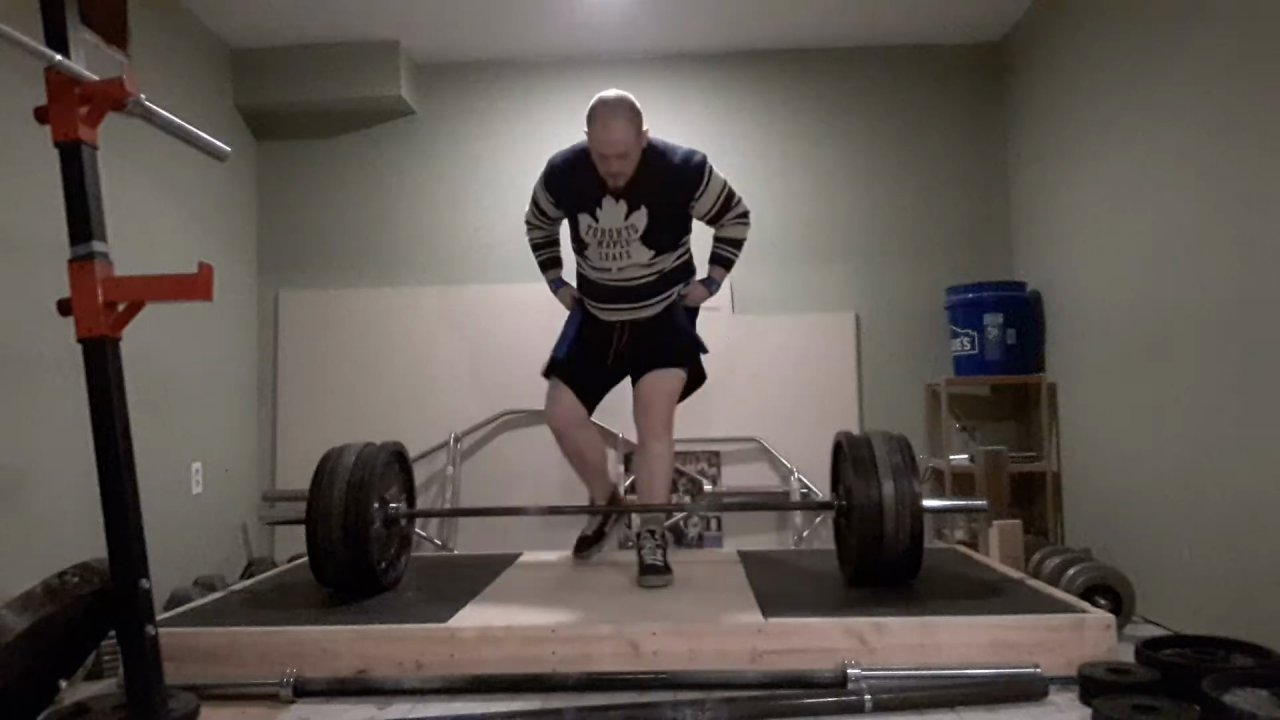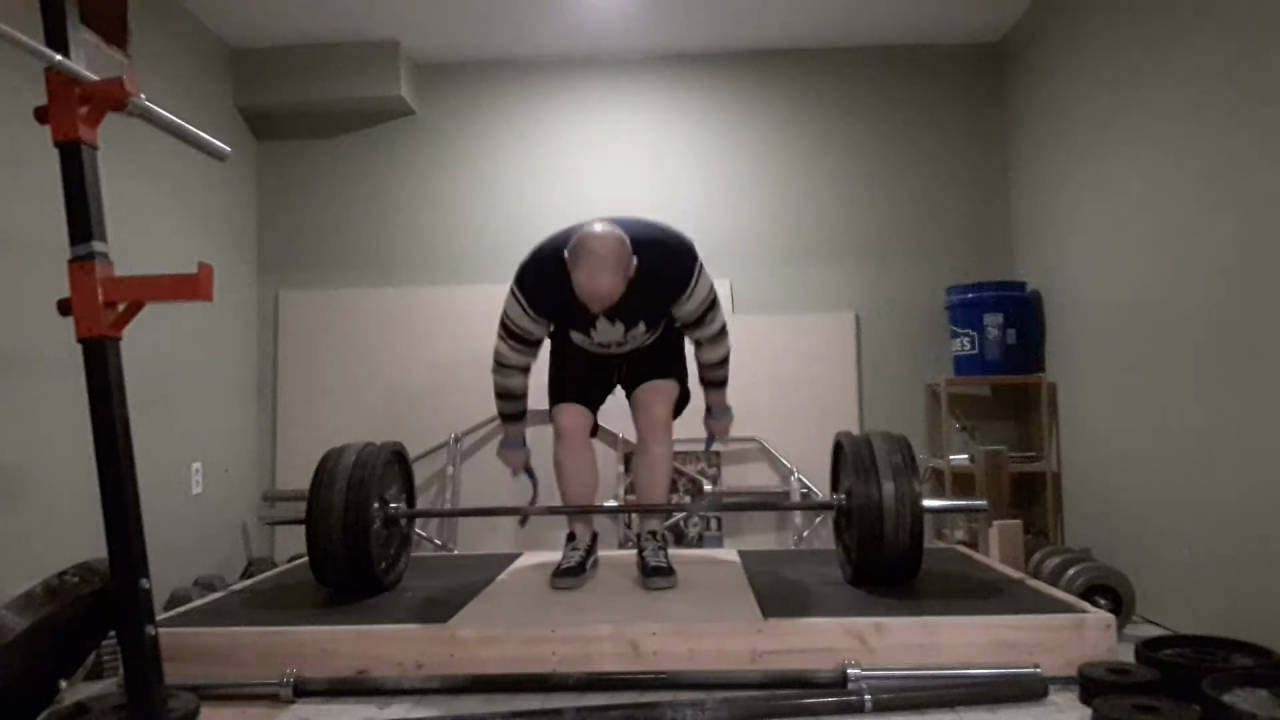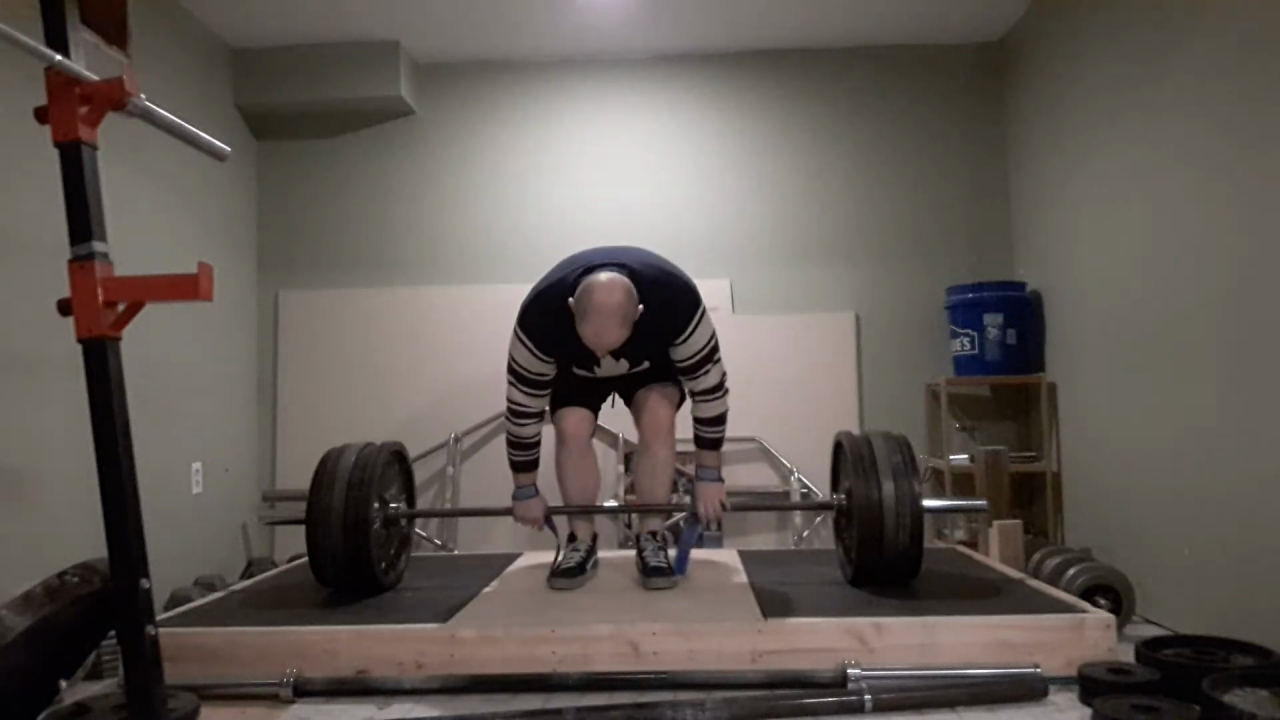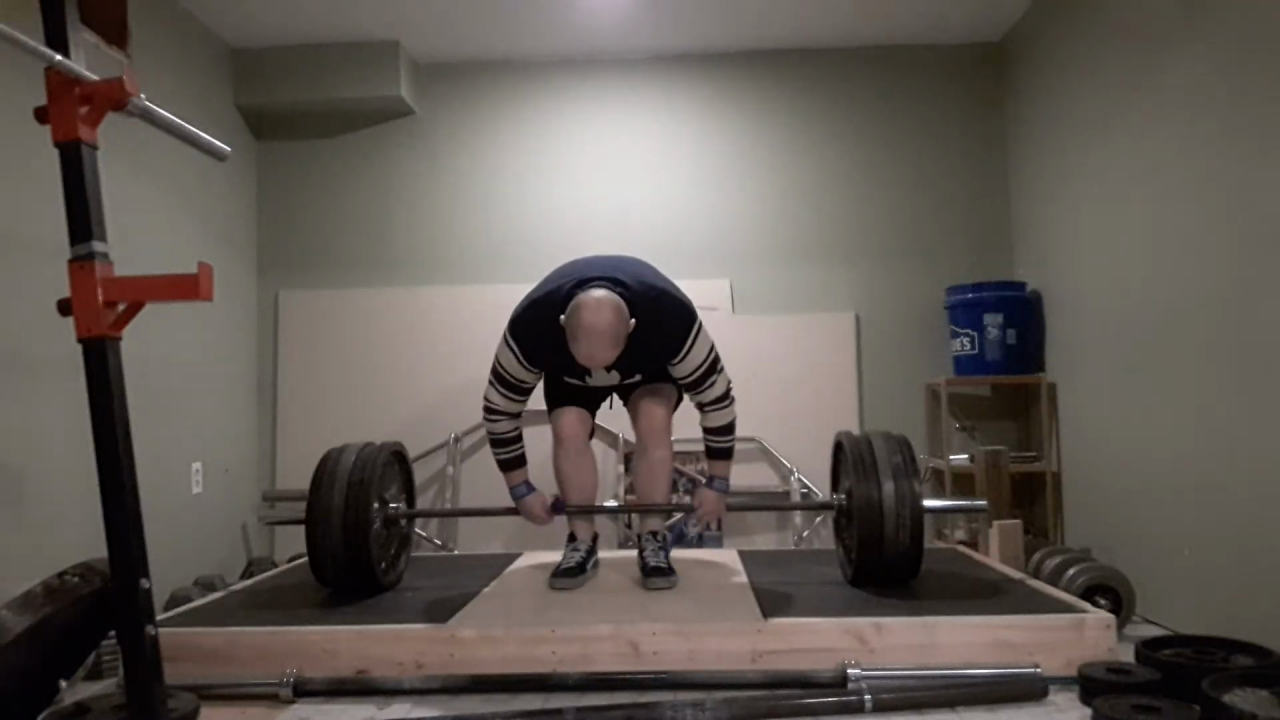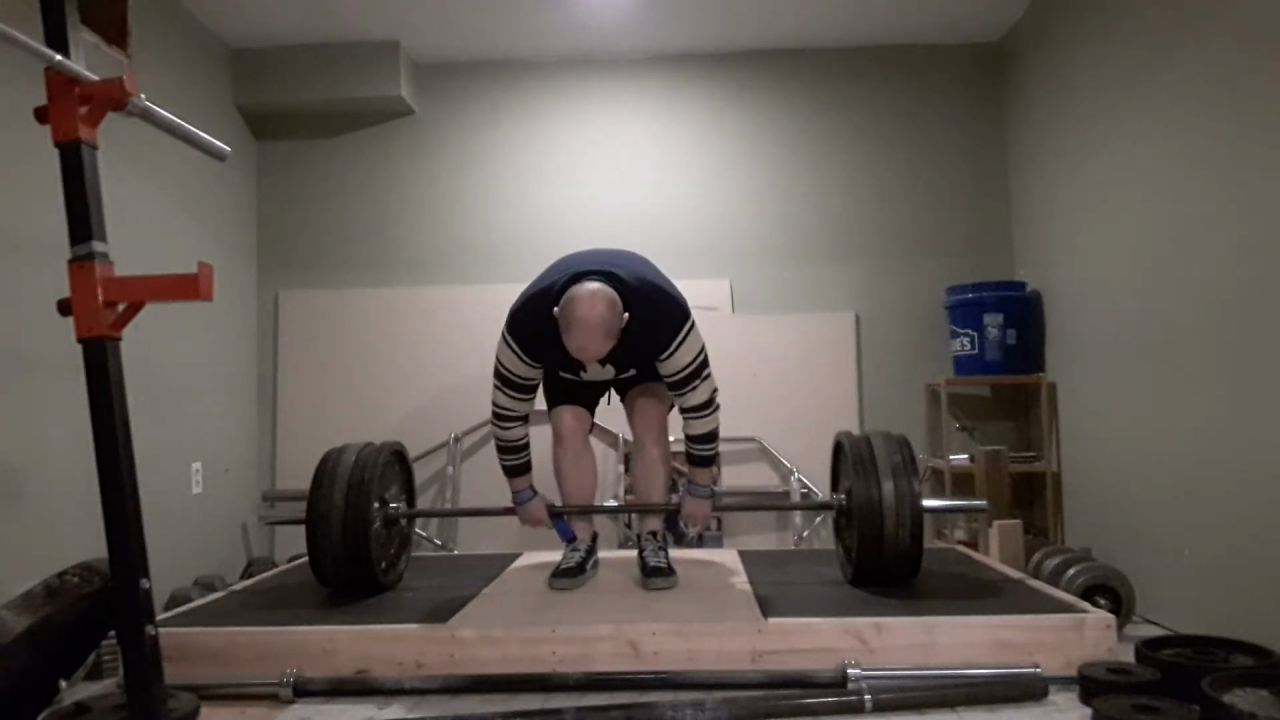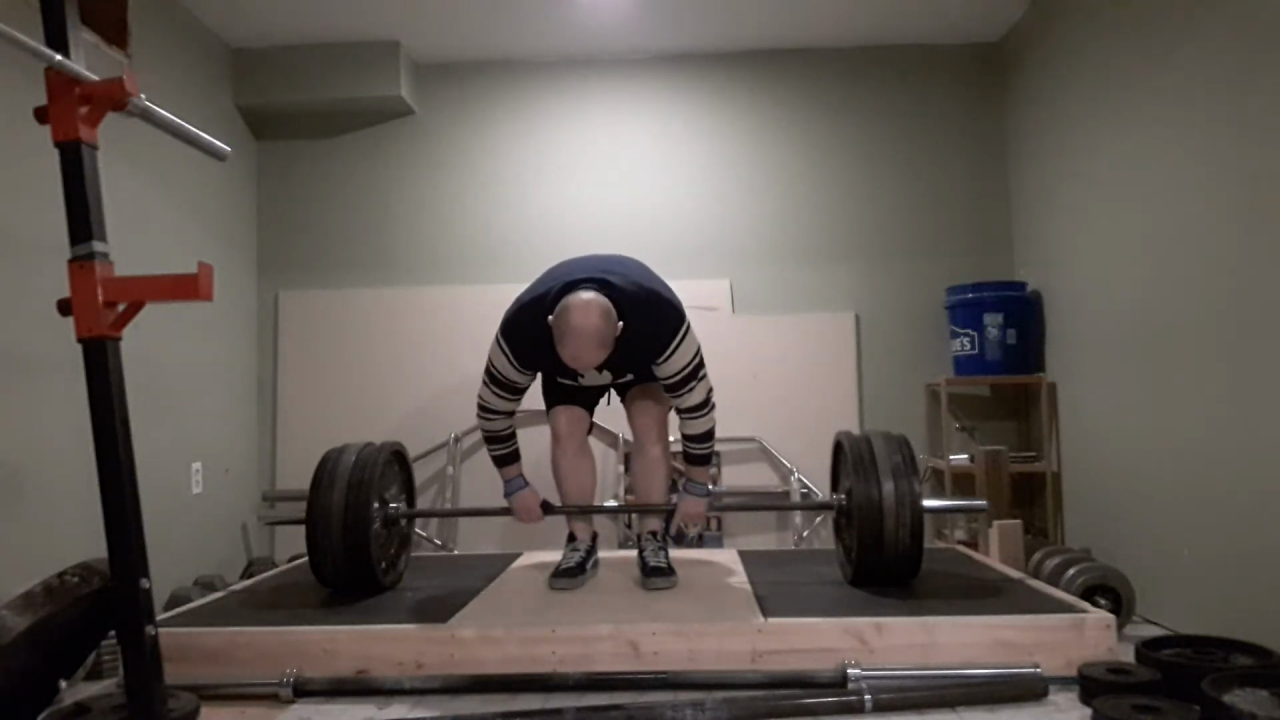
dt=0.7s
person 1, frame 1
left shoulder: (684, 169)
right shoulder: (561, 172)
left elbow: (735, 217)
right elbow: (538, 224)
left wrist: (713, 278)
right wrist: (555, 281)
left hip: (664, 318)
right hip: (595, 320)
left knee: (654, 421)
right knee: (561, 412)
left ankle: (652, 537)
right ankle: (604, 499)
person 1, frame 2
left shoulder: (673, 260)
right shoulder: (539, 275)
left elbow: (710, 333)
right elbow: (511, 359)
left wrist: (717, 406)
right wrist: (513, 438)
left hip: (654, 345)
right hip: (577, 353)
left knee: (656, 419)
right knee: (569, 426)
left ankle: (651, 540)
right ankle: (582, 540)
person 1, frame 3
left shoulder: (676, 298)
right shoulder: (541, 313)
left elbow: (709, 386)
right elbow: (523, 407)
left wrist: (708, 475)
right wrist: (525, 490)
left hip: (651, 359)
left knee: (658, 421)
right knee: (572, 430)
left ankle: (651, 540)
right ankle: (582, 541)
person 1, frame 4
left shoulder: (671, 315)
right shoulder: (532, 323)
left elbow: (717, 398)
right elbow: (500, 409)
left wrist: (717, 483)
right wrist: (520, 488)
left hip: (649, 360)
left knee: (654, 421)
right knee: (568, 430)
left ankle: (653, 540)
right ankle: (582, 541)
person 1, frame 5
left shoulder: (664, 312)
right shoulder: (528, 320)
left elbow: (700, 404)
right elbow: (509, 412)
left wrist: (700, 490)
right wrist: (523, 493)
left hip: (643, 356)
left knee: (650, 423)
right knee: (567, 428)
left ankle: (652, 540)
right ankle: (582, 541)
person 1, frame 6
left shoulder: (660, 317)
right shoulder: (522, 327)
left elbow: (697, 405)
right elbow: (494, 408)
left wrist: (697, 488)
right wrist: (515, 484)
left hip: (641, 354)
left knee: (650, 424)
right knee: (566, 430)
left ankle: (652, 541)
right ankle: (581, 542)
